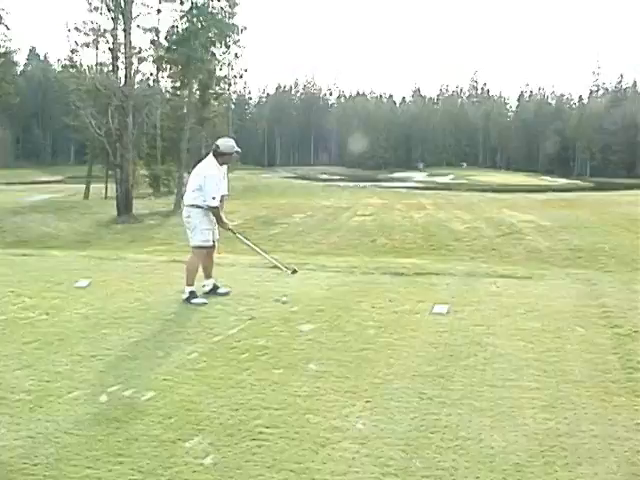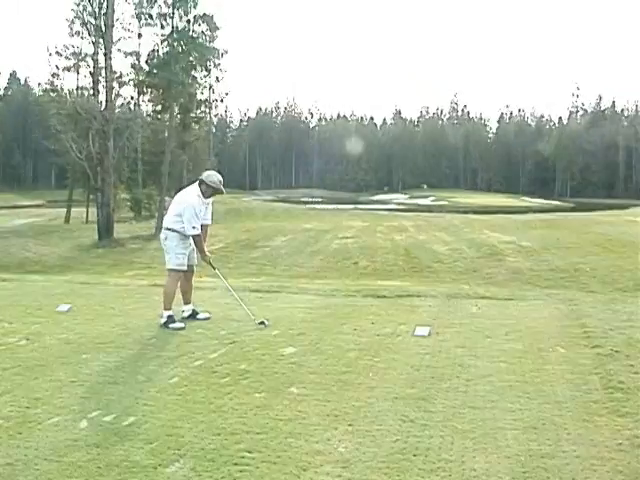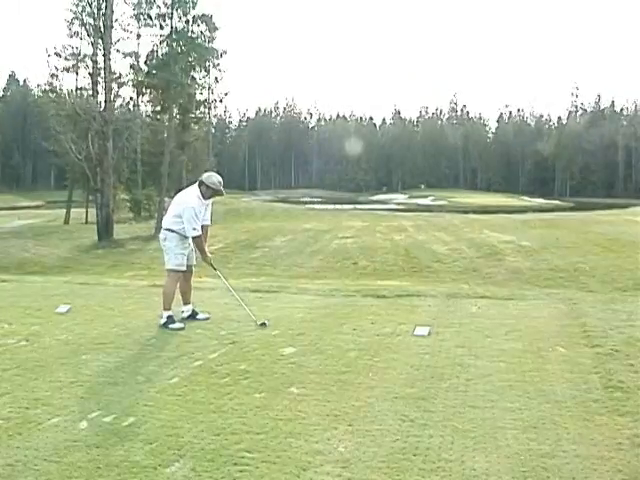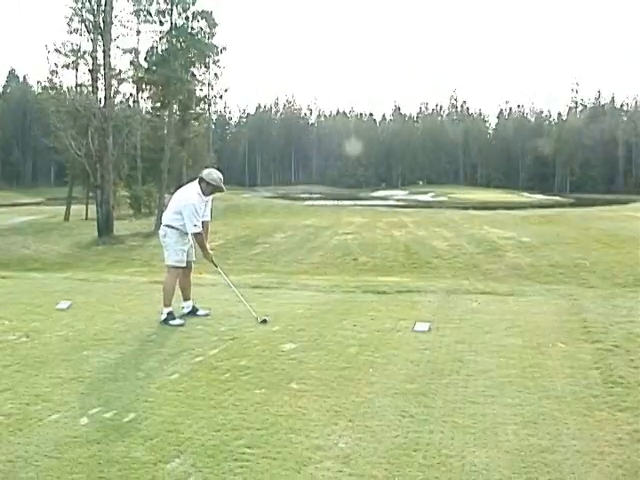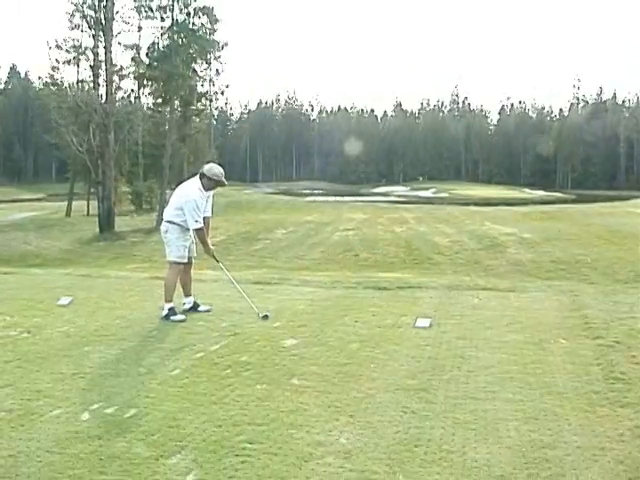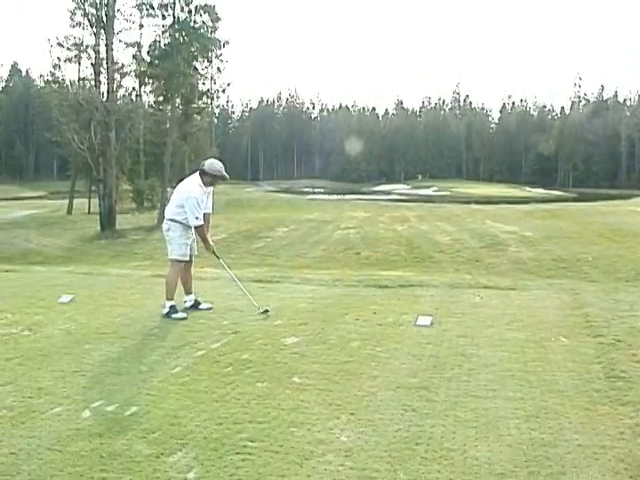
dt=0.1s
person 1, frame 1
left shoulder: (219, 166)
right shoulder: (210, 171)
left elbow: (220, 194)
right elbow: (213, 202)
left wrist: (221, 217)
right wrist: (222, 221)
left hip: (206, 212)
right hip: (196, 212)
left knee: (210, 248)
right knee: (199, 251)
left ankle: (209, 285)
right ankle: (188, 292)
person 1, frame 2
left shoulder: (205, 196)
right shoulder: (191, 200)
left elbow: (205, 223)
right elbow: (194, 231)
left wrist: (204, 246)
right wrist: (203, 253)
left hip: (186, 236)
right hip: (174, 236)
left knee: (188, 272)
right knee: (175, 275)
left ankle: (188, 310)
right ankle: (167, 316)
person 1, frame 3
left shoulder: (205, 196)
right shoulder: (191, 202)
left elbow: (205, 223)
right elbow: (195, 233)
left wrist: (205, 248)
right wrist: (204, 254)
left hip: (184, 236)
right hip: (173, 236)
left knee: (187, 273)
right knee: (174, 276)
left ankle: (188, 311)
right ankle: (166, 317)
person 1, frame 4
left shoulder: (205, 193)
right shoulder: (191, 198)
left elbow: (205, 219)
right elbow: (196, 229)
left wrist: (206, 244)
right wrist: (205, 251)
left hip: (184, 232)
right hip: (172, 232)
left knee: (187, 269)
right knee: (174, 272)
left ankle: (188, 307)
right ankle: (166, 313)
person 1, frame 5
left shoulder: (206, 188)
right shoulder: (192, 194)
left elbow: (206, 215)
right elbow: (197, 225)
left wrist: (207, 240)
right wrist: (206, 246)
left hip: (185, 228)
right hip: (174, 228)
left knee: (188, 265)
right knee: (176, 267)
left ankle: (189, 302)
right ankle: (168, 309)
person 1, frame 6
left shoulder: (207, 185)
right shoulder: (193, 191)
left elbow: (206, 212)
right elbow: (197, 222)
left wrist: (207, 237)
right wrist: (207, 243)
left hip: (187, 226)
right hip: (175, 226)
left knee: (188, 264)
right knee: (177, 265)
left ankle: (190, 300)
right ankle: (169, 307)
